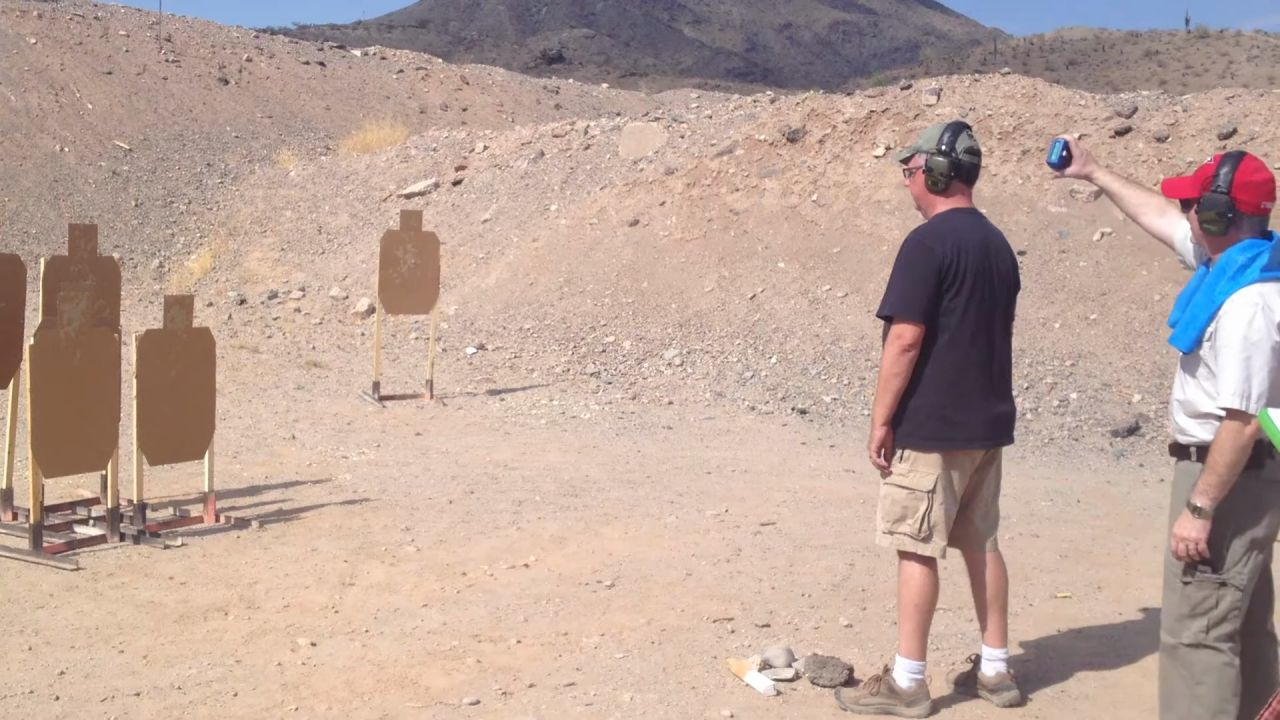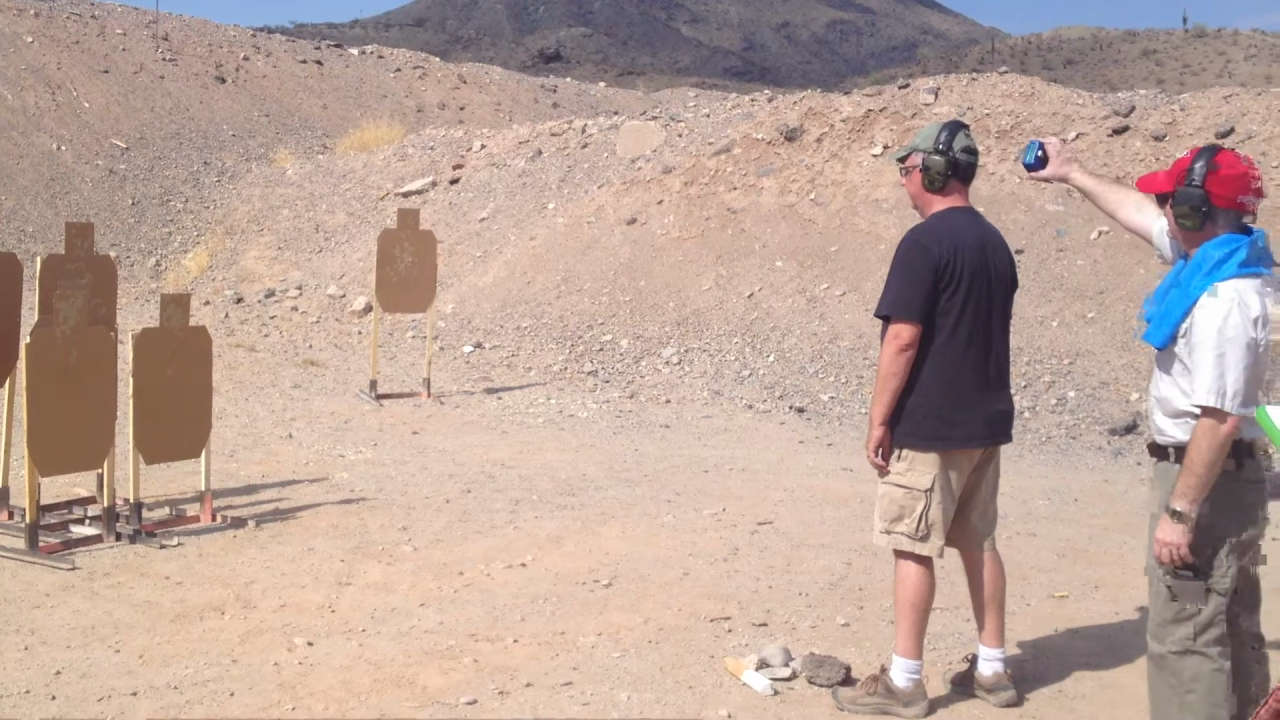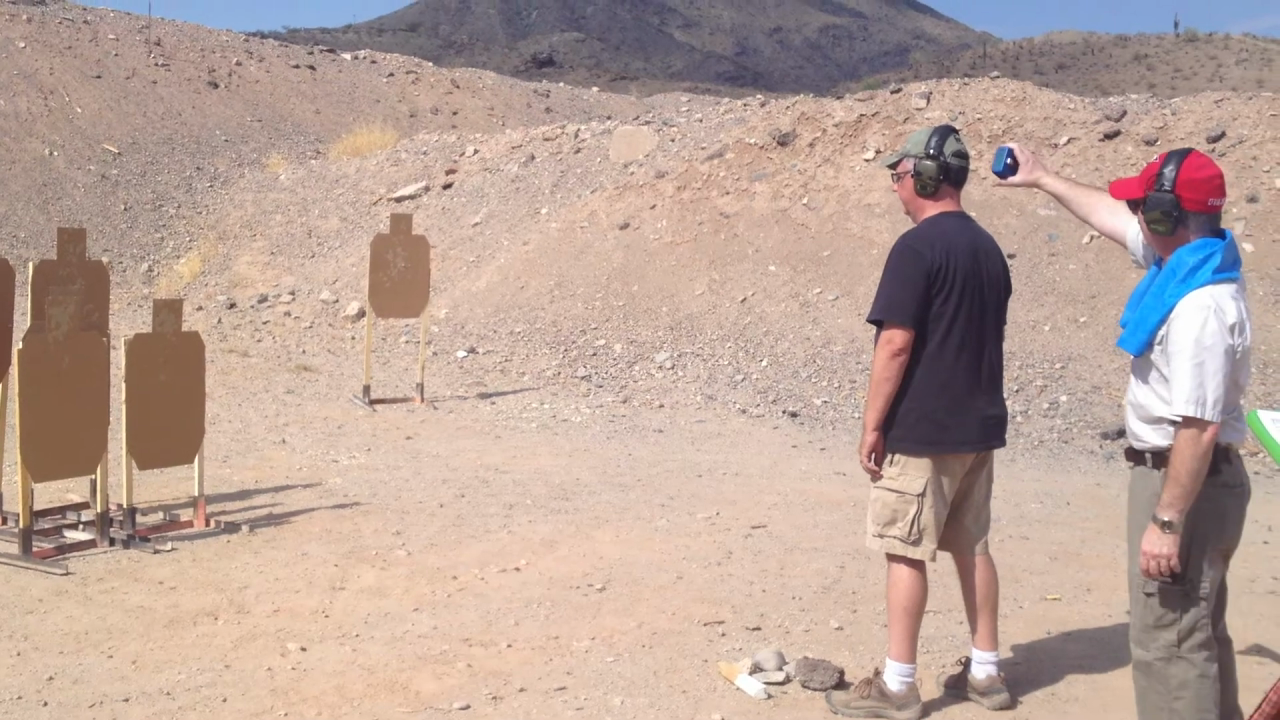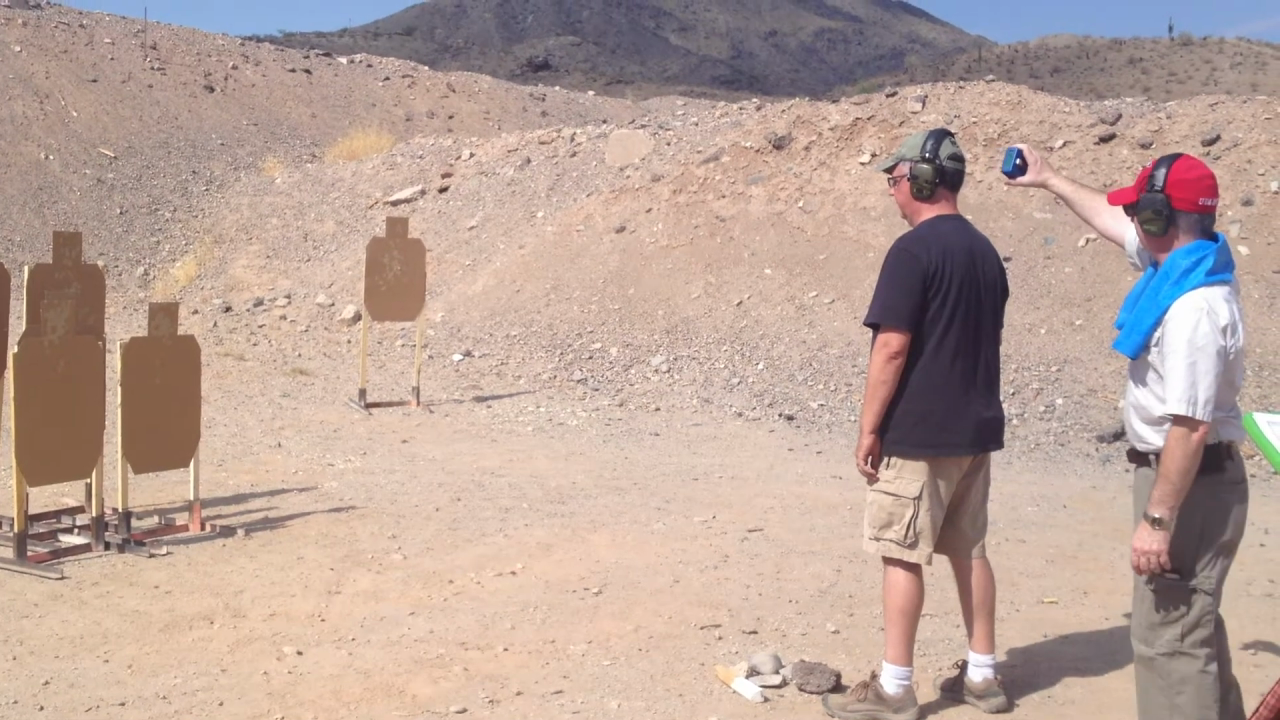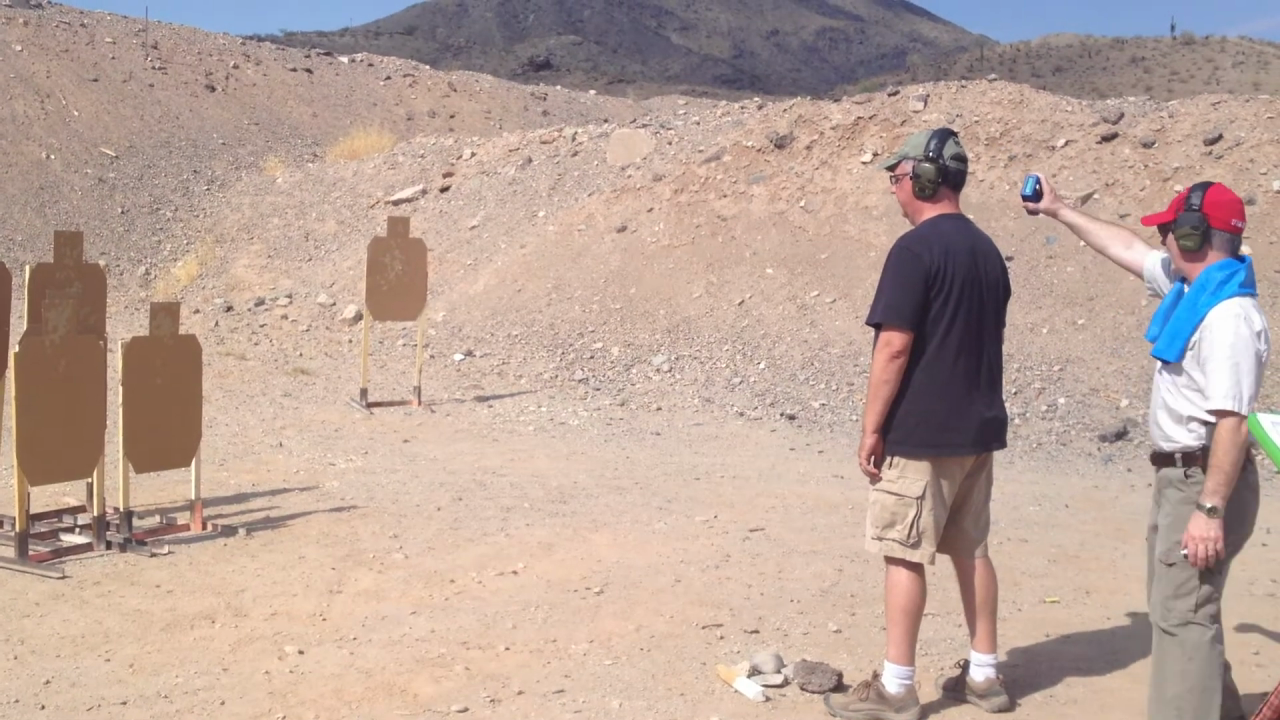
dt=0.4s
person 1, frame 1
left shoulder: (928, 242)
right shoulder: (997, 243)
left elbow: (905, 339)
left wrist: (881, 420)
left hip: (930, 425)
right hip: (987, 422)
left knee: (918, 548)
right knee: (981, 542)
right ankle: (994, 669)
person 1, frame 2
left shoulder: (925, 241)
right shoulder: (995, 242)
left elbow: (903, 339)
left wrist: (879, 420)
left hip: (928, 426)
right hip: (985, 422)
left knee: (913, 548)
right knee: (978, 541)
right ankle: (991, 669)
person 1, frame 3
left shoulder: (917, 247)
right shoulder: (988, 247)
left elbow: (896, 344)
left wrist: (872, 426)
left hip: (921, 430)
right hip: (978, 427)
left knee: (906, 552)
right knee: (971, 546)
right ankle: (985, 672)
person 1, frame 4
left shoulder: (913, 249)
right shoulder: (985, 250)
left elbow: (892, 347)
left wrist: (869, 428)
left hip: (917, 434)
right hip: (974, 430)
left knee: (902, 555)
right knee: (968, 549)
person 1, frame 5
left shoulder: (916, 249)
right shoulder: (987, 249)
left elbow: (894, 346)
left wrist: (872, 429)
left hip: (920, 432)
right hip: (977, 429)
left knee: (904, 555)
right knee: (971, 548)
person 2, frame 1
right shoulder: (1231, 266)
right elbow: (1160, 216)
left wrist: (1198, 509)
right wrist: (1094, 172)
left hip: (1226, 479)
left knee: (1195, 633)
person 2, frame 2
left shoulder: (1224, 299)
right shoulder: (1211, 260)
left elbow: (1220, 420)
right elbow: (1135, 209)
left wrist: (1179, 512)
right wrist: (1071, 173)
left hip: (1208, 481)
right hip: (1225, 478)
left knee: (1182, 637)
right knee: (1229, 627)
person 2, frame 3
left shoulder: (1202, 306)
right shoulder: (1186, 262)
left elbow: (1200, 428)
right elbow: (1109, 213)
left wrist: (1167, 522)
right wrist: (1042, 178)
left hip: (1183, 483)
right hip: (1177, 476)
left knee: (1166, 639)
right knee: (1197, 629)
person 2, frame 4
left shoulder: (1195, 308)
right shoulder: (1183, 265)
left elbow: (1191, 427)
right elbow: (1109, 217)
left wrist: (1156, 519)
right wrist: (1049, 178)
left hip: (1190, 485)
right hip: (1186, 478)
left knee: (1169, 636)
right knee: (1191, 623)
person 2, frame 5
left shoulder: (1229, 315)
right shoulder: (1194, 289)
left elbow: (1233, 422)
right elbow: (1127, 249)
left wrist: (1209, 511)
right wrist: (1060, 211)
left hip: (1204, 482)
right hip: (1183, 476)
left knee: (1180, 616)
right knee: (1186, 600)
